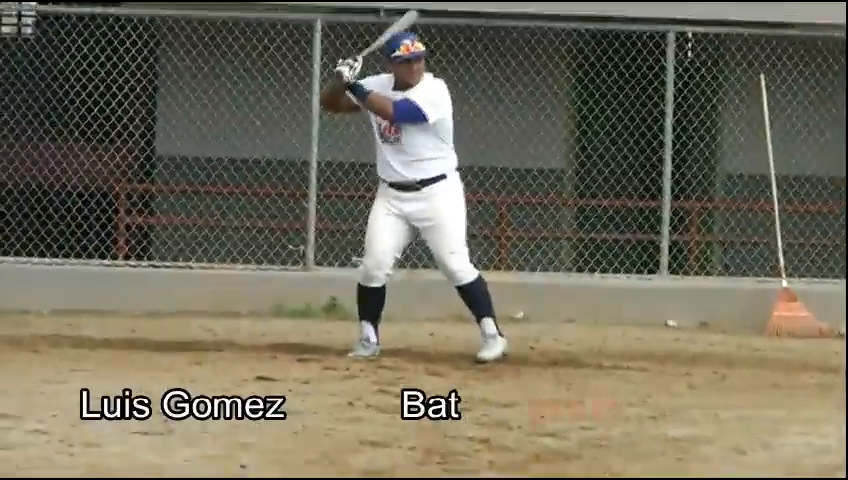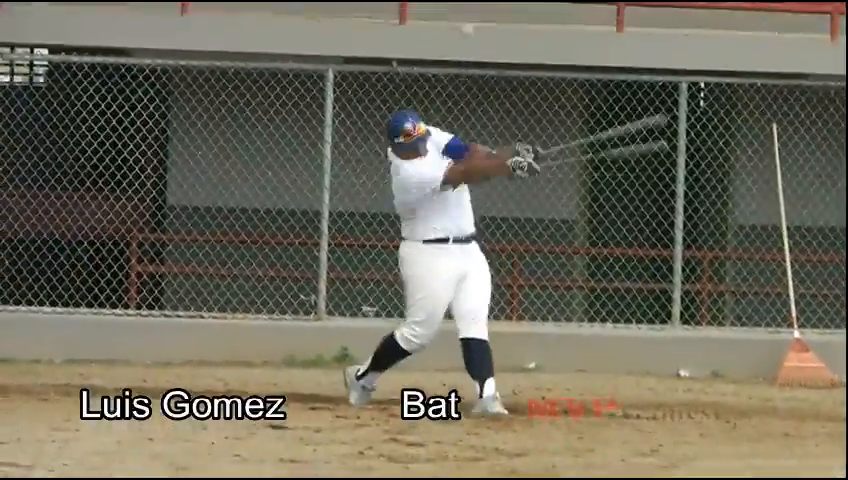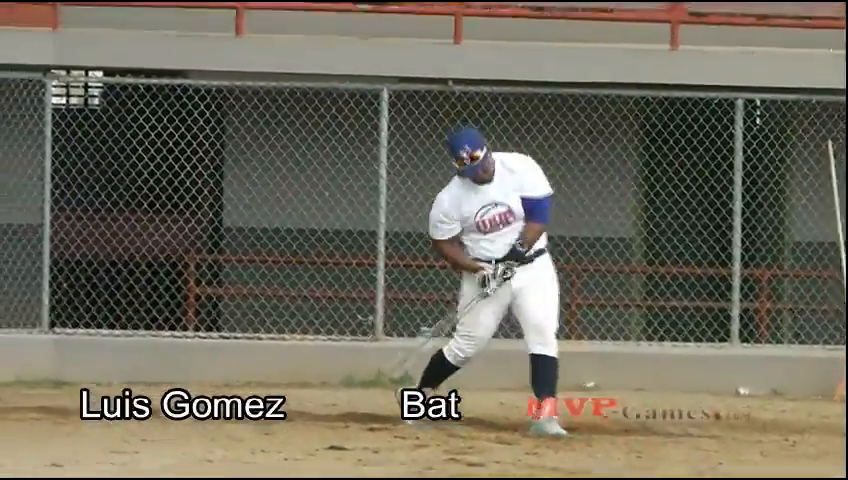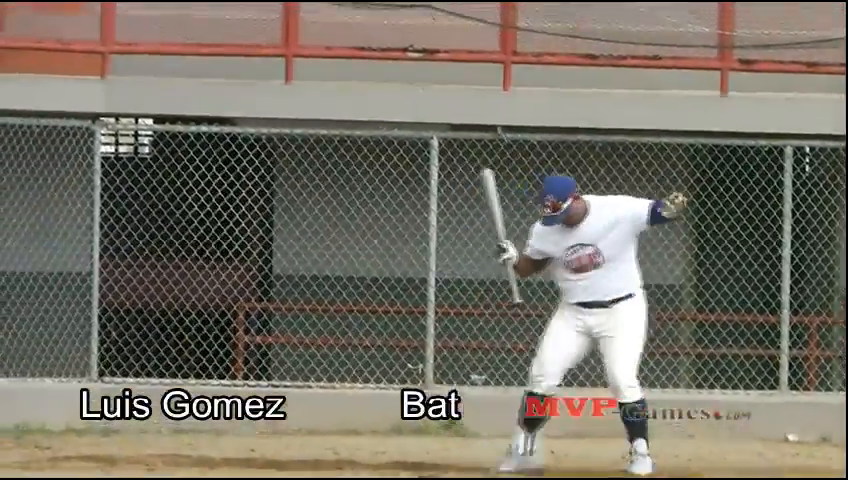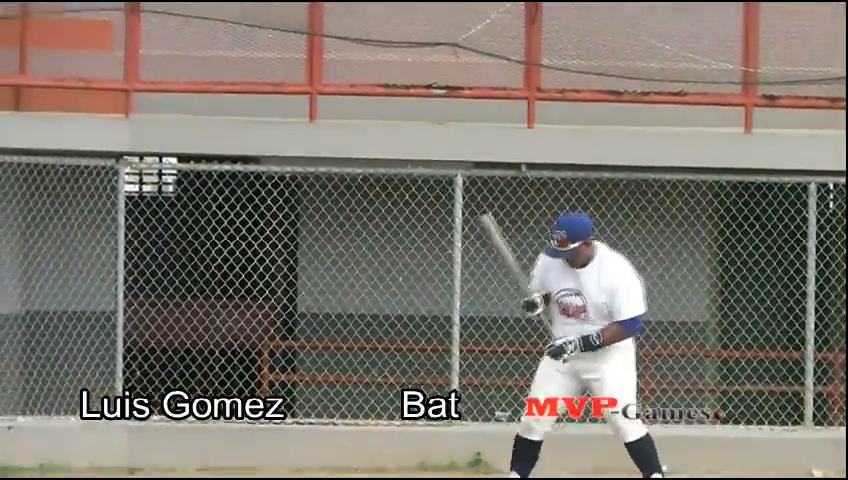
dt=1s
person 1, frame 1
left shoulder: (434, 90)
right shoulder: (378, 85)
left elbow: (394, 112)
right elbow: (331, 104)
left wrist: (353, 85)
right wrist: (342, 78)
left hip: (437, 191)
right hip: (392, 194)
left knee: (456, 265)
right knee: (374, 267)
left ankle: (493, 335)
right ankle: (368, 340)
person 1, frame 2
left shoulder: (427, 142)
right shoulder: (409, 174)
left elbow: (466, 151)
right elbow: (463, 173)
left wrist: (509, 158)
right wrist: (509, 159)
left hip: (466, 250)
right hip: (430, 256)
left knee: (474, 326)
right knee: (418, 330)
left ankle: (488, 396)
right ankle: (363, 376)
person 1, frame 3
left shoulder: (520, 167)
right shoulder: (451, 196)
left elbow: (540, 216)
right elbow: (443, 241)
left wrist: (514, 257)
right wrist: (479, 270)
left hip: (533, 268)
right hip: (483, 272)
left knee: (543, 337)
right knee: (466, 344)
left ankle: (545, 414)
person 1, frame 4
left shoulder: (617, 210)
right shoulder: (544, 229)
left elbow: (658, 212)
right elbow: (531, 265)
left wrist: (672, 207)
right wrist: (512, 259)
left hip: (623, 309)
right hip: (573, 312)
left knee: (623, 380)
right knee: (542, 374)
left ankle: (639, 452)
right ankle: (524, 449)
person 1, frame 5
left shoulder: (617, 272)
right shoulder: (548, 261)
left elbow: (629, 326)
right elbow: (537, 296)
left wrist: (579, 344)
right wrist: (535, 303)
left hip: (609, 355)
right hip: (563, 353)
left knee: (622, 422)
right knee: (534, 421)
